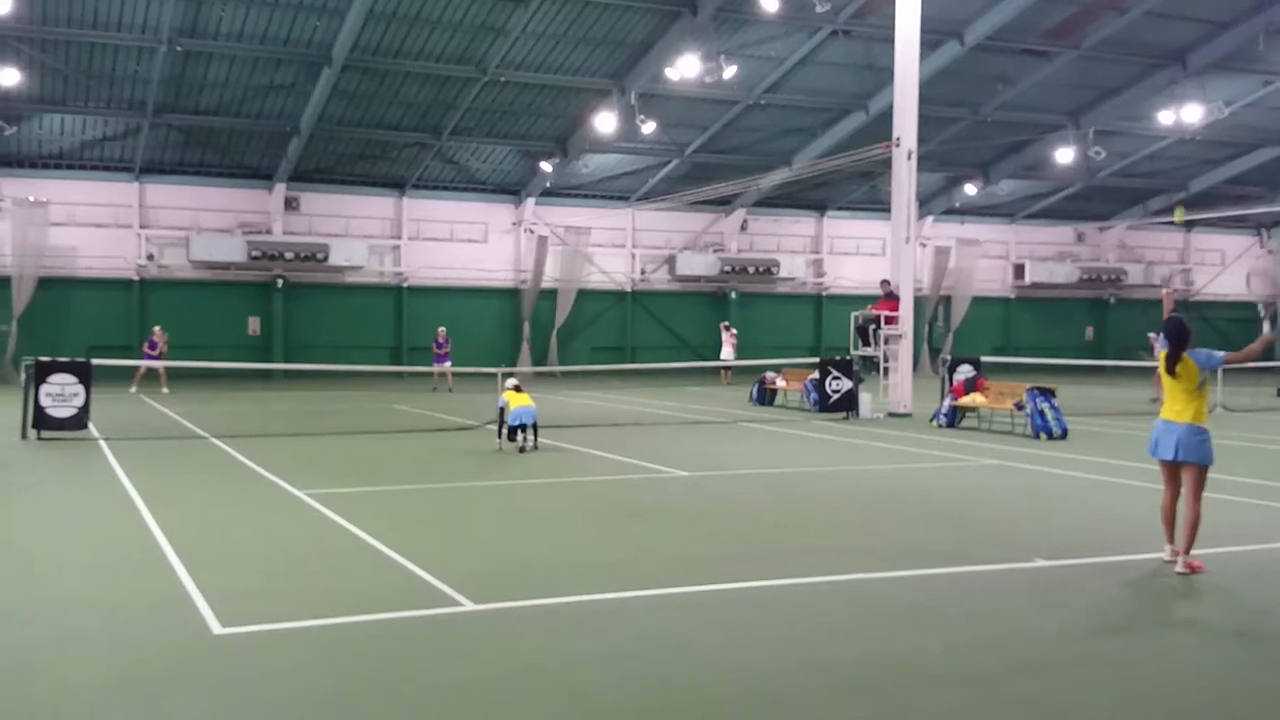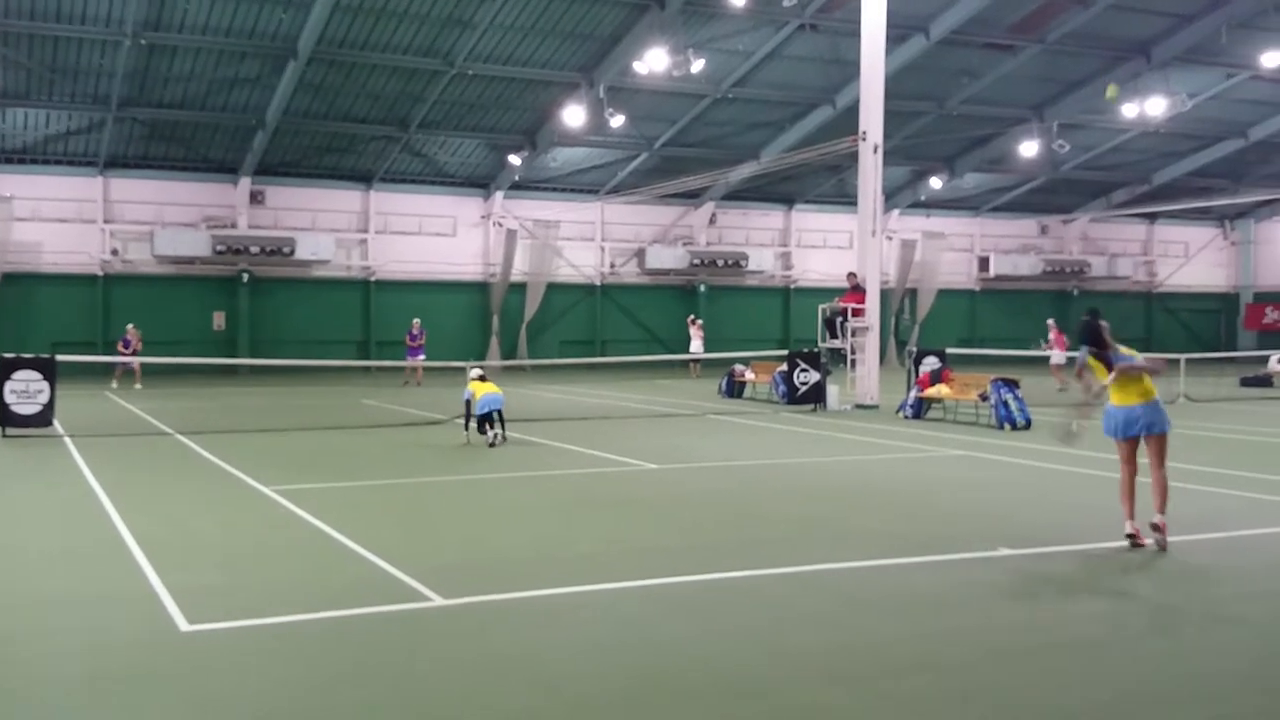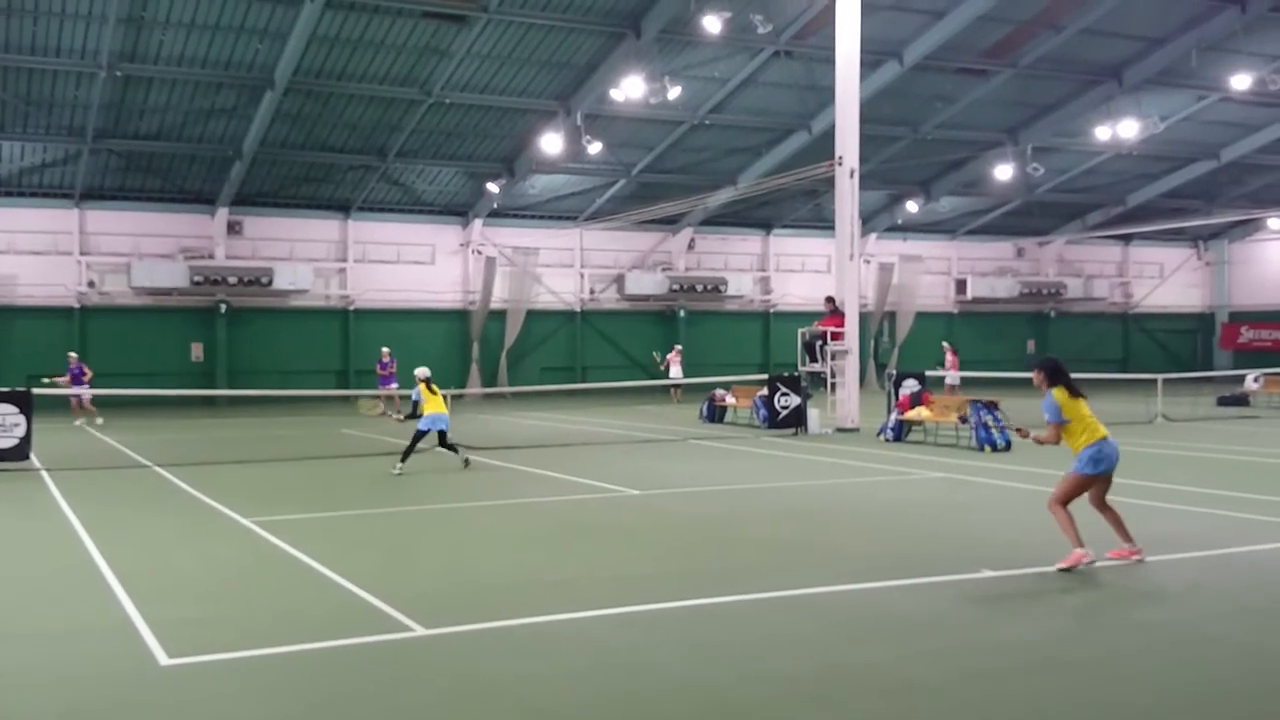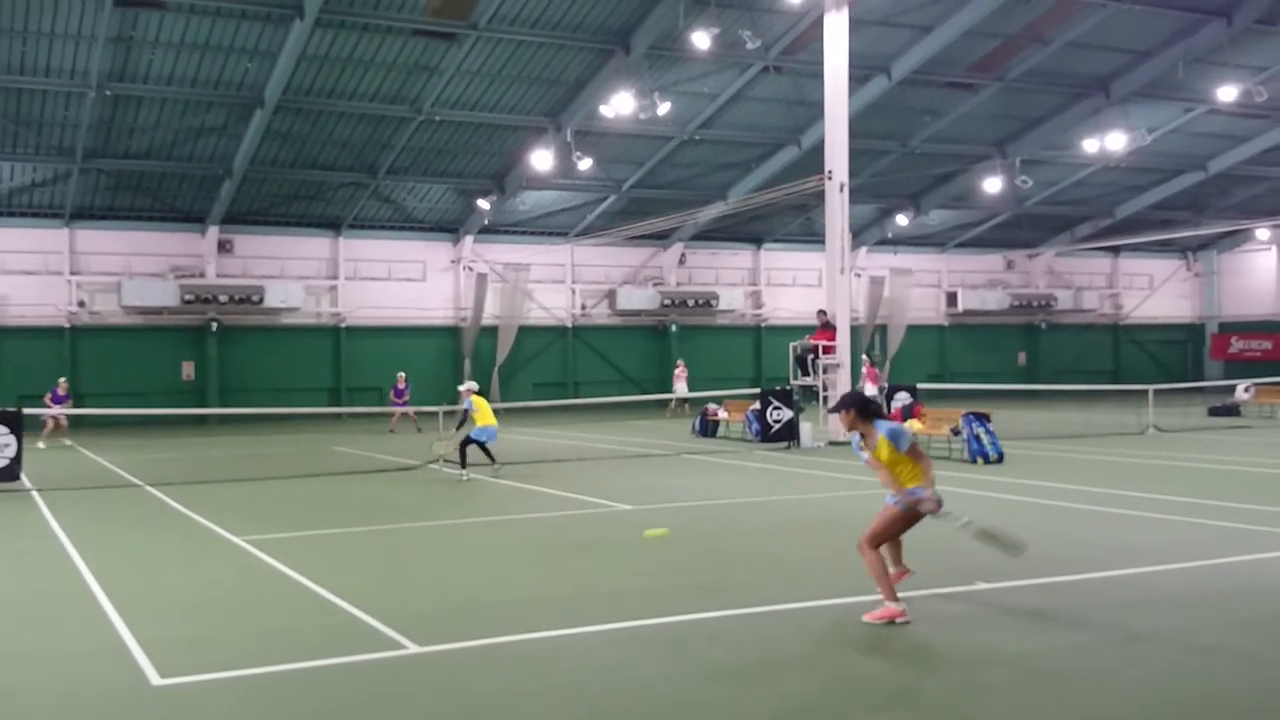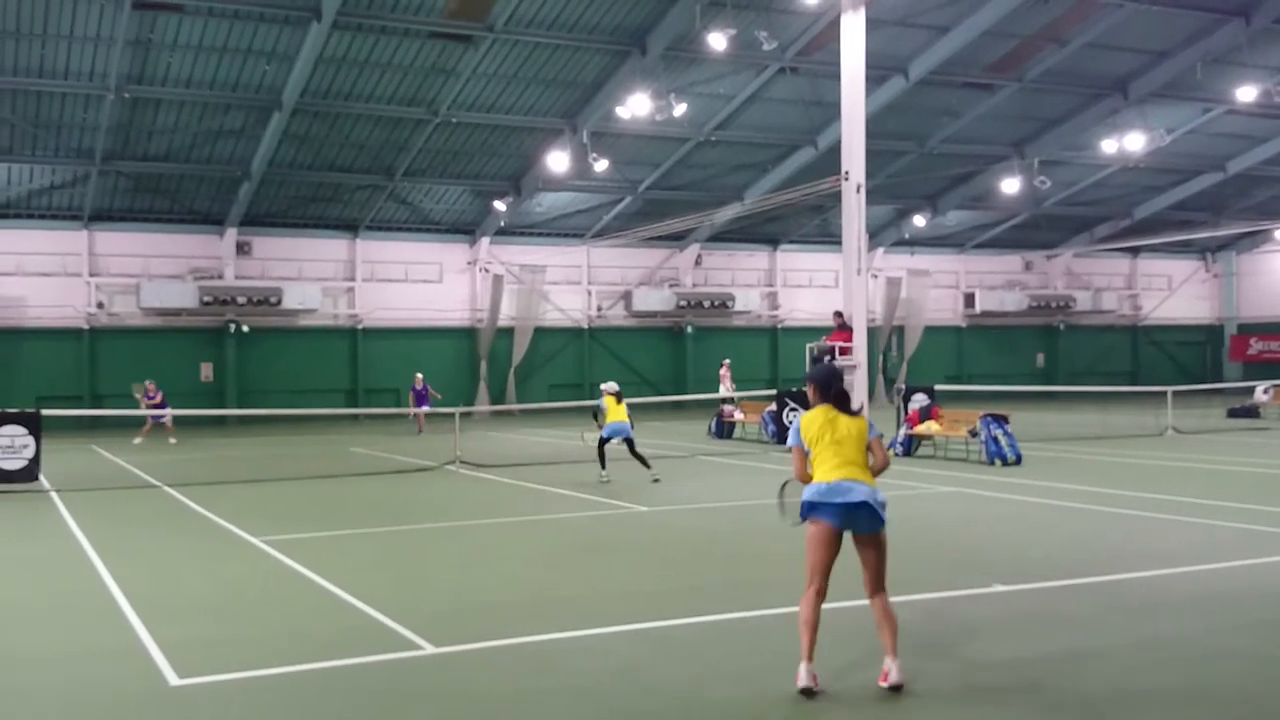
dt=1s
person 1, frame 1
left shoulder: (1164, 353)
right shoulder: (1198, 358)
left elbow: (1168, 325)
right elbow: (1243, 356)
left wrist: (1167, 295)
right wrist: (1266, 339)
left hip: (1165, 431)
right hip: (1191, 435)
left knee: (1170, 493)
right knee: (1192, 499)
left ankle: (1170, 548)
right ankle: (1184, 559)
person 1, frame 2
left shoulder: (1089, 355)
right shoulder: (1121, 355)
left elbow: (1080, 365)
right elbow: (1155, 370)
left hip: (1120, 414)
right hip: (1148, 412)
left knee: (1128, 471)
right knee: (1157, 470)
left ankle: (1129, 526)
right ankle: (1159, 521)
person 1, frame 3
left shoulder: (1051, 399)
right shoulder: (1071, 394)
left elbow: (1053, 439)
left wrist: (1032, 435)
right wrist: (1039, 436)
left hip: (1093, 455)
right hip: (1106, 450)
left knee: (1056, 503)
right knee: (1098, 503)
left ankle: (1081, 552)
right ankle: (1131, 547)
person 1, frame 4
left shoulder: (889, 431)
right shoulder: (858, 440)
left elbow: (922, 458)
right elbow: (881, 471)
left wrist: (929, 492)
right wrist: (902, 497)
left hip: (917, 493)
right hip: (903, 492)
left knee: (867, 544)
right knee: (886, 530)
left ankle: (894, 606)
right ankle: (898, 569)
person 1, frame 5
left shoulder: (802, 421)
right shoulder: (862, 421)
left elbow: (800, 473)
right elbow: (881, 461)
left hip: (825, 498)
right hip: (866, 501)
left knee: (814, 591)
right knee: (876, 594)
left ankle: (806, 668)
right ankle: (892, 667)
